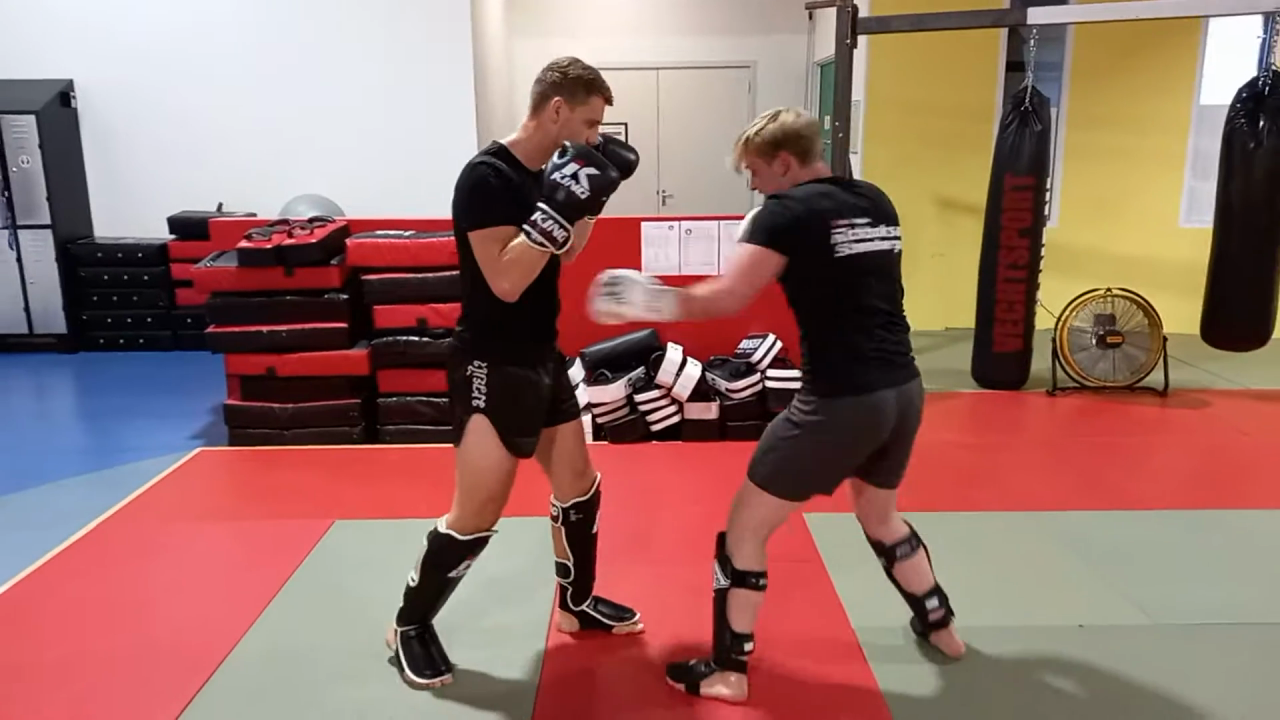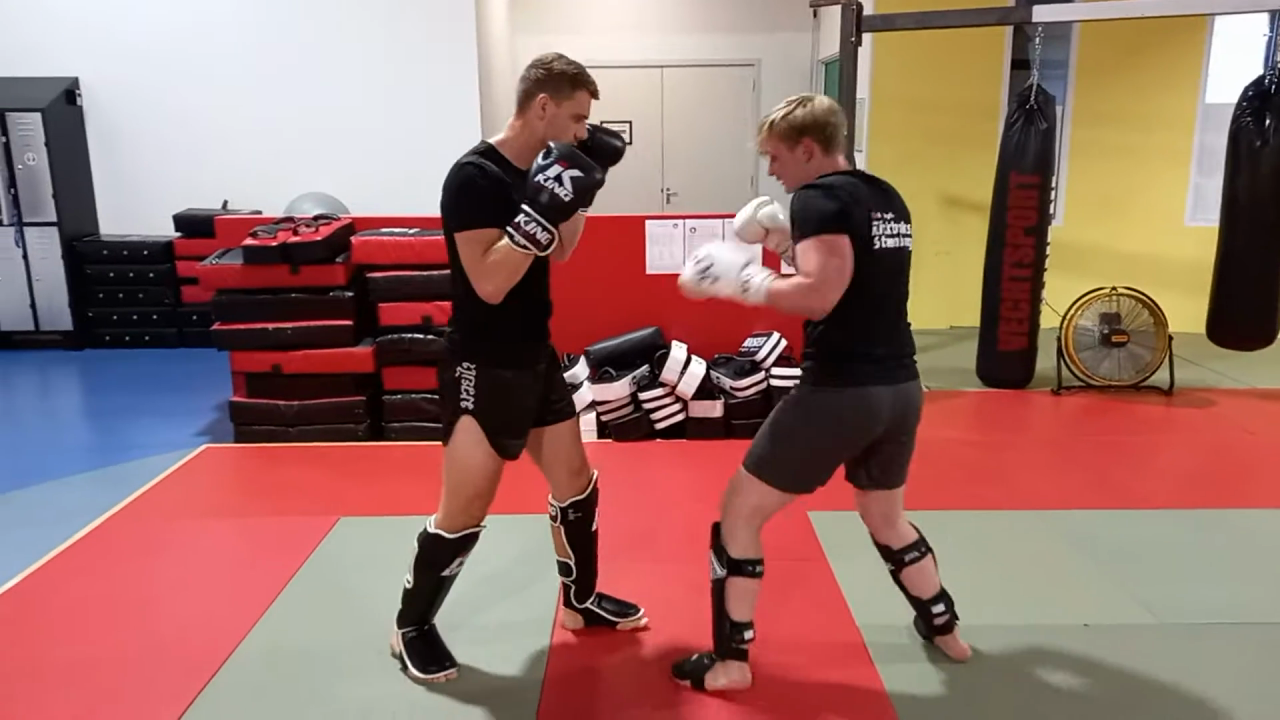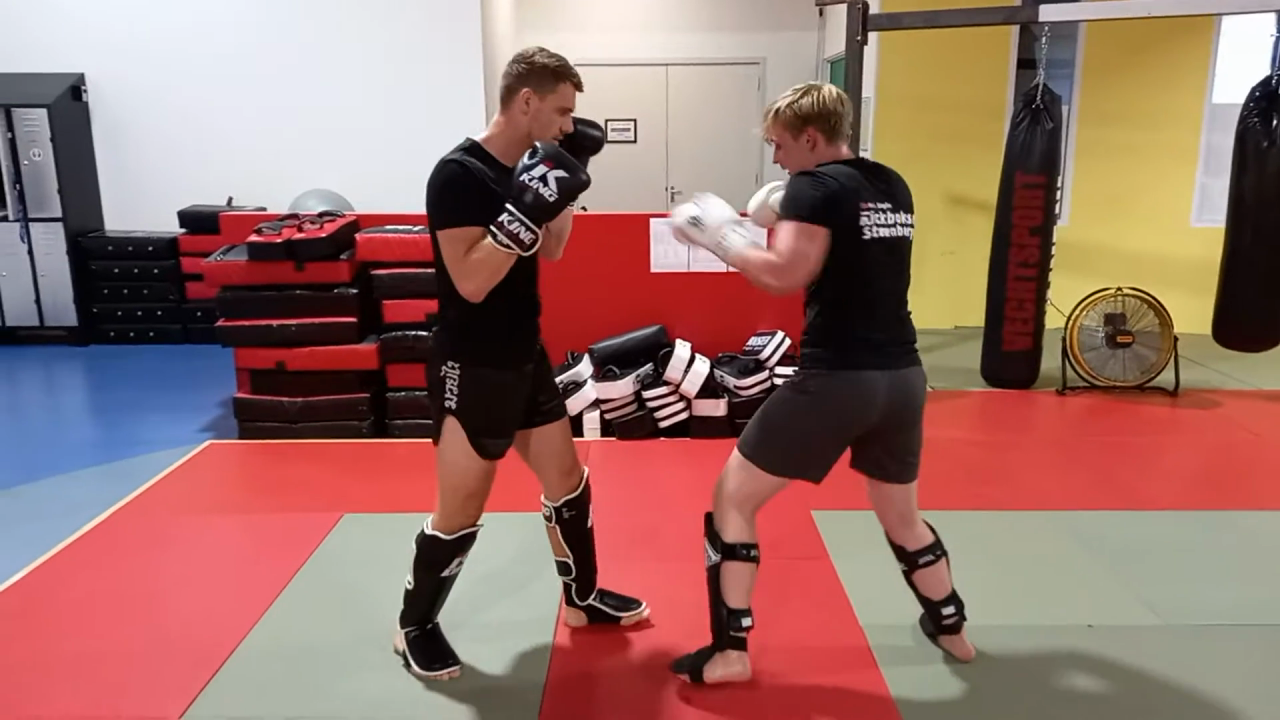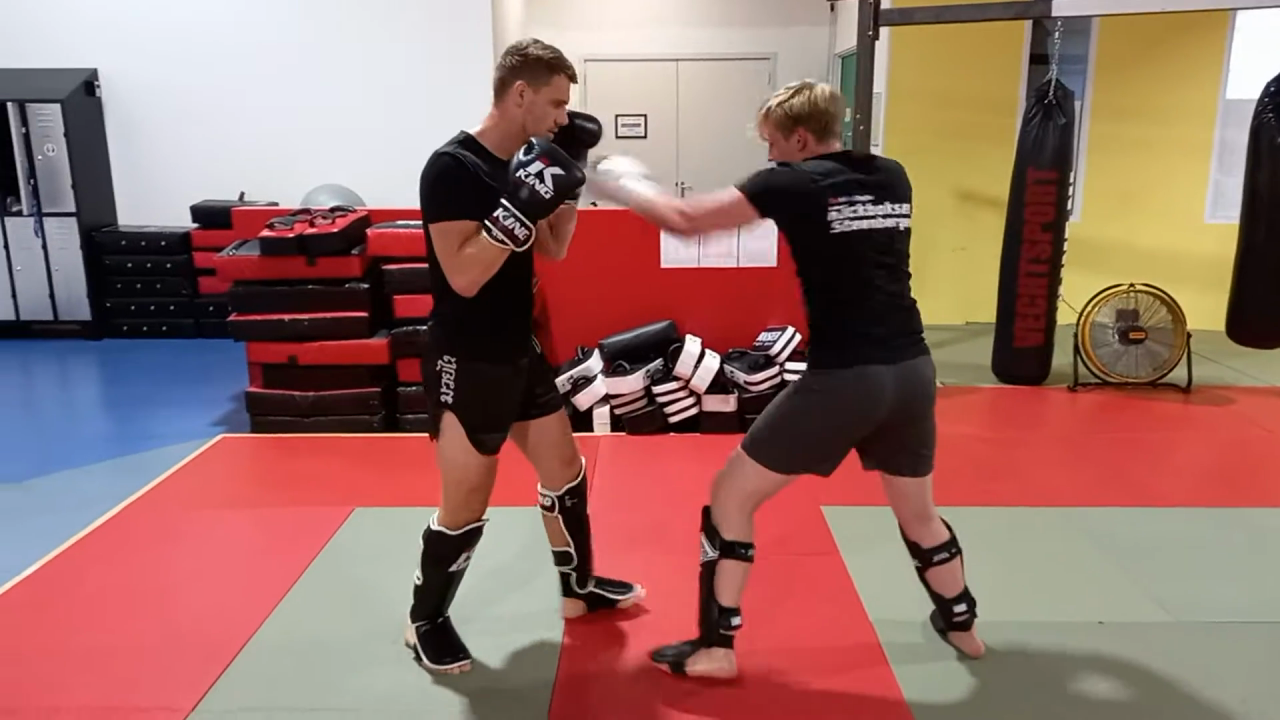
dt=0.1s
person 1, frame 1
left shoulder: (540, 170)
right shoulder: (487, 176)
left elbow: (561, 252)
right elbow: (506, 281)
left wrist: (588, 198)
right wrist: (559, 204)
left hip: (540, 359)
right hip: (491, 368)
left knee: (579, 485)
right knee: (475, 516)
left ankle: (576, 602)
right ankle: (411, 625)
person 1, frame 2
left shoulder: (533, 171)
right shoulder: (474, 176)
left elbow: (559, 252)
right elbow: (488, 284)
left wrist: (584, 184)
right wrist: (541, 205)
left hip: (534, 357)
right hip: (481, 369)
left knee: (576, 484)
right knee: (463, 515)
left ankle: (582, 600)
right ankle: (411, 627)
person 1, frame 3
left shoulder: (524, 166)
right shoulder: (458, 174)
left elbow: (549, 249)
right elbow: (472, 282)
left wrist: (570, 177)
right wrist: (527, 206)
left hip: (523, 358)
right hip: (470, 368)
left knee: (567, 483)
right knee: (459, 515)
left ankle: (583, 597)
right ankle: (415, 626)
person 1, frame 4
left shoulder: (516, 163)
right shoulder: (452, 168)
left elbow: (546, 248)
right elbow: (464, 278)
left wrist: (564, 170)
right wrist: (524, 203)
left hip: (517, 352)
right hip: (464, 362)
left knee: (565, 470)
right knee: (465, 509)
left ankle: (580, 584)
right ankle: (426, 622)
person 2, frame 1
left shoulder: (788, 212)
right shoulder: (875, 204)
left elbow: (728, 297)
left wrist: (647, 299)
left hip: (838, 401)
right hip: (903, 392)
left knee: (746, 528)
right knee: (877, 513)
left ankle: (727, 669)
right ankle: (938, 625)
person 2, frame 2
left shoulder: (820, 198)
right shoulder: (887, 200)
left elbow: (818, 297)
left wrist: (737, 279)
right wrist: (784, 236)
left hip: (838, 394)
right hip: (902, 388)
left knee: (739, 514)
right knee: (884, 515)
left ankle: (730, 660)
right ankle: (943, 626)
person 2, frame 3
left shoulder: (813, 186)
right shoulder: (894, 187)
left elbow: (781, 277)
left wrist: (719, 233)
left hip: (834, 380)
right hip: (904, 377)
left knee: (732, 498)
right knee: (900, 512)
left ankle: (729, 650)
right ankle: (950, 626)
person 2, frame 4
left shoulder: (792, 182)
right shoulder: (892, 178)
left elbow: (686, 218)
left wrist: (623, 182)
left hip: (842, 378)
right hip: (910, 370)
left knee: (730, 496)
right knee: (918, 509)
left ankle: (714, 646)
right ankle: (961, 623)
